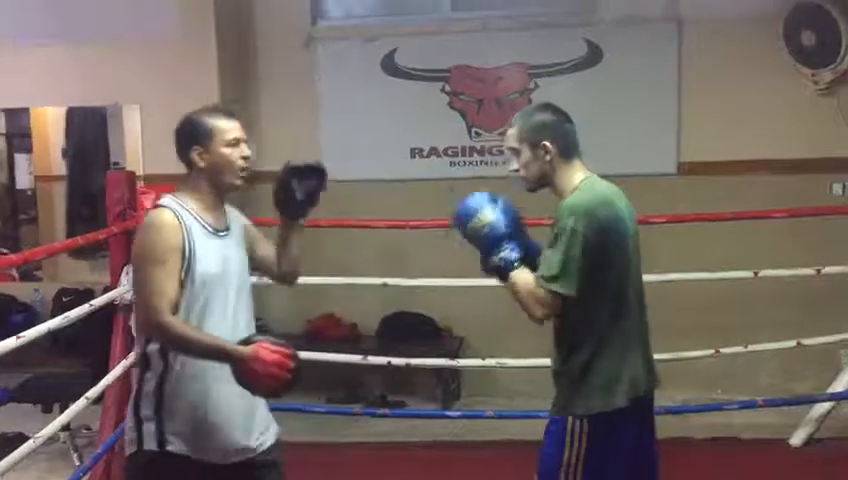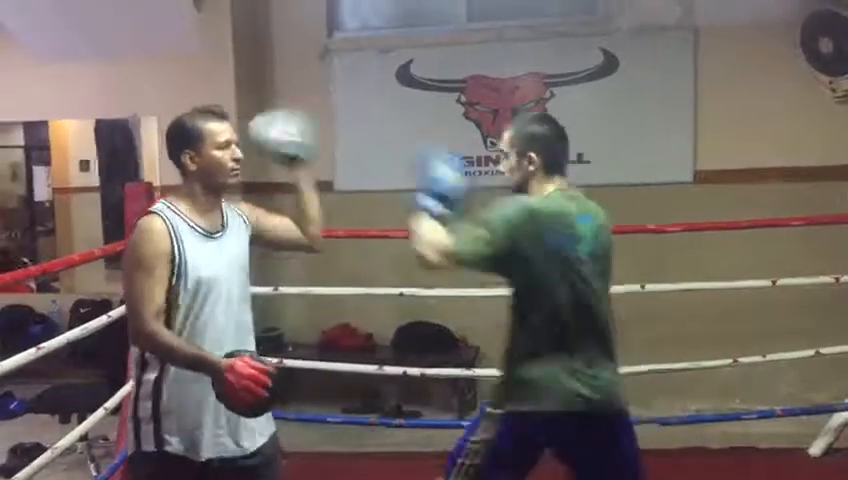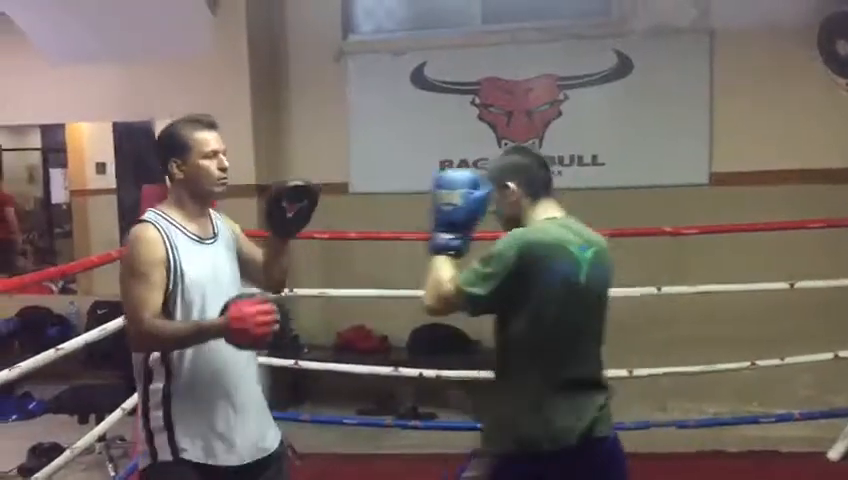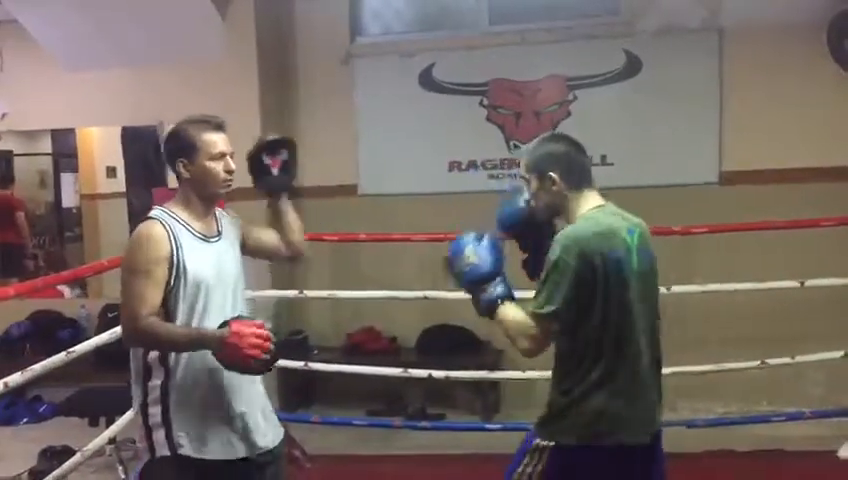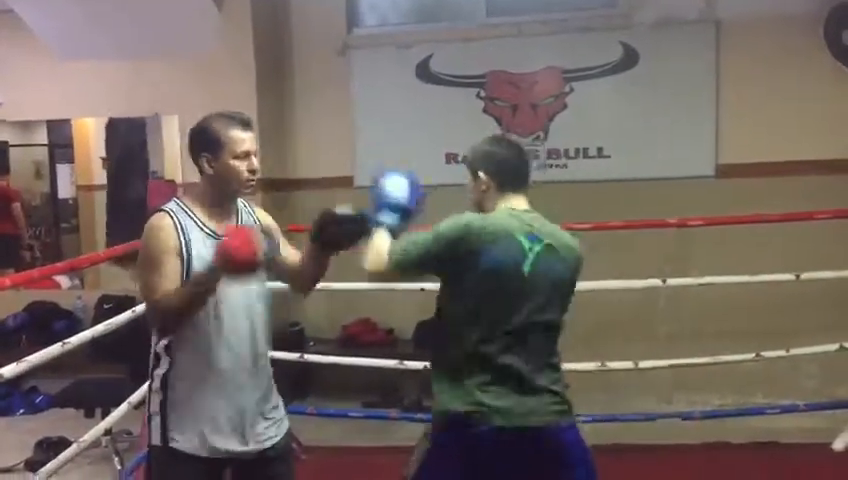
dt=0.4s
person 1, frame 1
left shoulder: (236, 221)
right shoulder: (165, 224)
left elbow: (285, 271)
right elbow: (158, 322)
left wrist: (292, 220)
right wrist: (240, 354)
right hip: (171, 426)
person 1, frame 2
left shoulder: (240, 217)
right shoulder: (157, 230)
left elbow: (310, 237)
right elbow: (144, 329)
left wrist: (300, 174)
right wrist: (220, 366)
right hip: (174, 429)
person 1, frame 3
left shoulder: (225, 228)
right shoulder: (150, 237)
left elbow: (271, 279)
right elbow: (142, 332)
left wrist: (282, 235)
right wrist: (221, 326)
right hip: (181, 429)
person 1, frame 4
left shoulder: (229, 225)
right shoulder: (155, 235)
left elbow: (294, 248)
right elbow: (137, 327)
left wrist: (278, 193)
right wrist: (215, 339)
right hip: (182, 424)
person 1, frame 5
left shoulder: (256, 218)
right shoulder: (167, 227)
left elbow: (299, 278)
right elbow: (163, 316)
left wrist: (324, 245)
right wrist: (217, 269)
right hip: (188, 415)
person 2, frame 1
left shoulder: (580, 209)
right shoulder: (607, 195)
left elbow: (543, 306)
left wrist: (501, 252)
right wrist: (524, 251)
left hip: (595, 391)
right hip: (629, 380)
person 2, frame 2
left shoulder: (525, 214)
right shoulder: (595, 218)
left elbow: (432, 252)
left wrist: (430, 203)
left hip: (533, 396)
right hip: (600, 393)
person 2, frame 3
left shoulder: (522, 245)
right shoulder: (597, 247)
left elbow: (438, 301)
left wrist: (446, 235)
left hip: (526, 435)
right hip: (592, 429)
person 2, frame 4
left shoulder: (576, 241)
right shoulder: (634, 229)
left elbow: (531, 339)
left wrist: (489, 290)
right wrist: (538, 246)
left hip: (580, 427)
right hip: (640, 420)
person 2, frame 5
left shoulder: (468, 233)
right shoulder: (568, 249)
left elbow: (377, 265)
left wrist: (386, 220)
left hip: (473, 419)
right hip: (546, 416)
